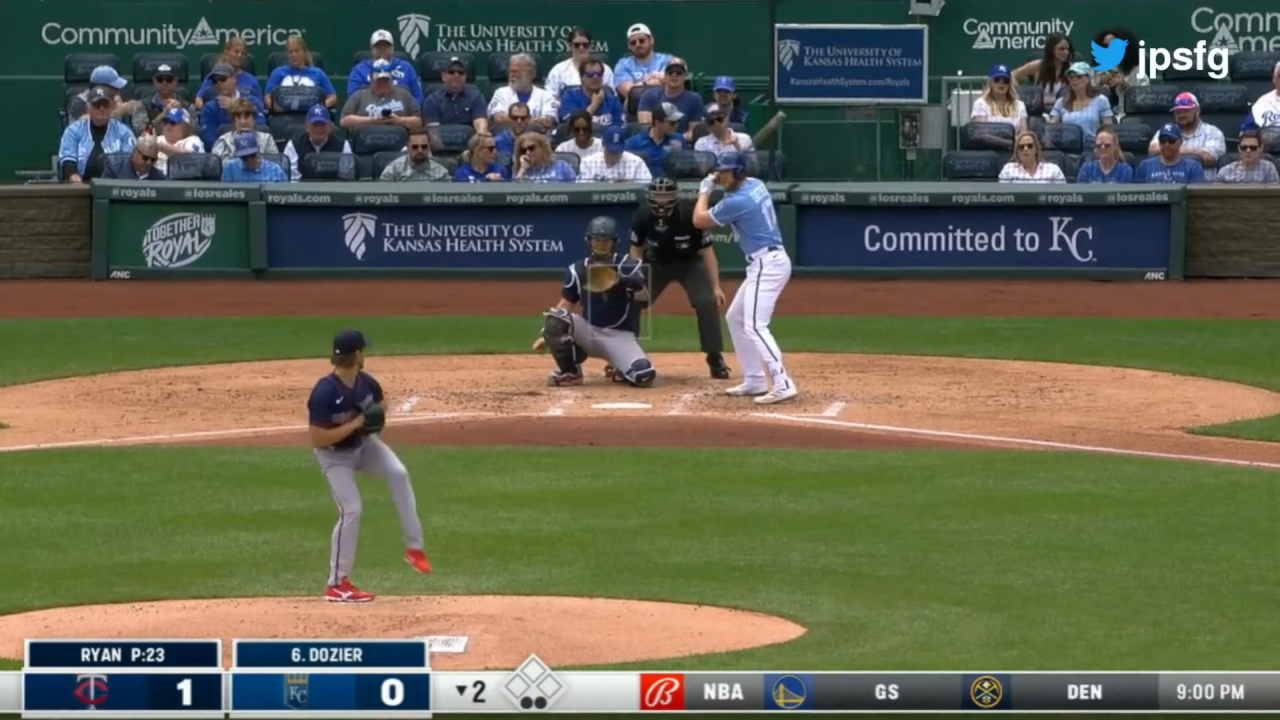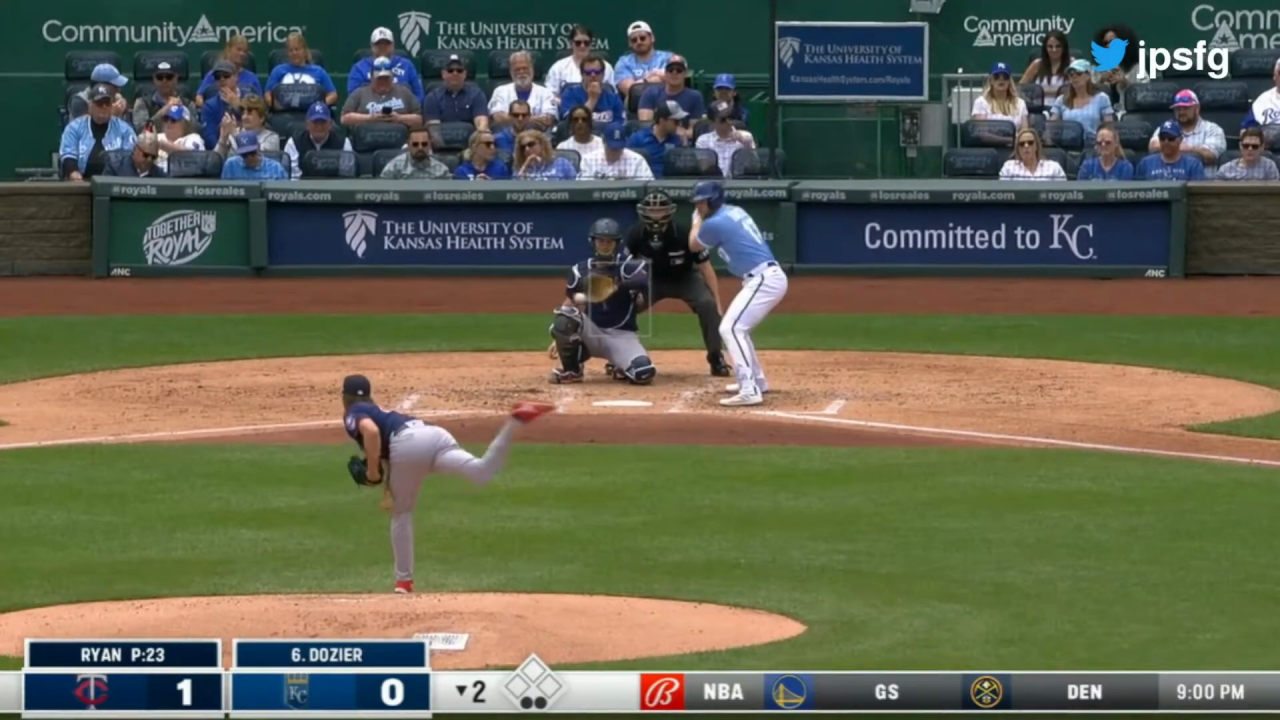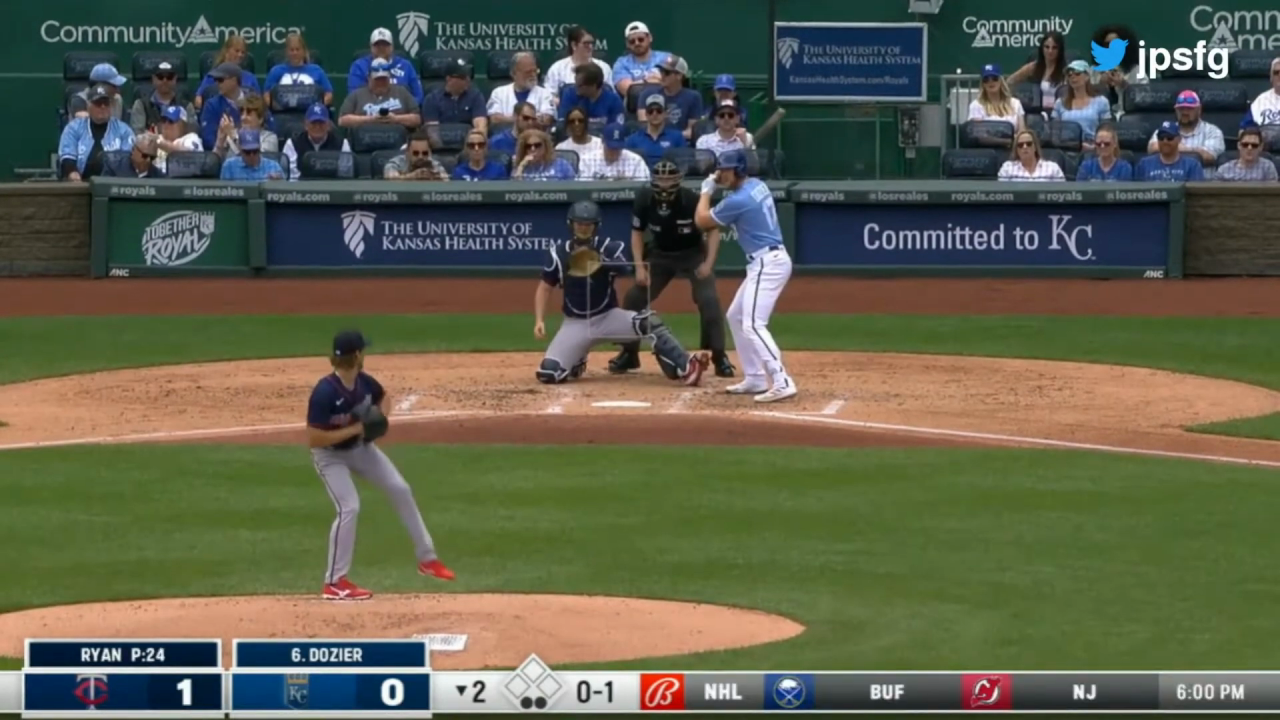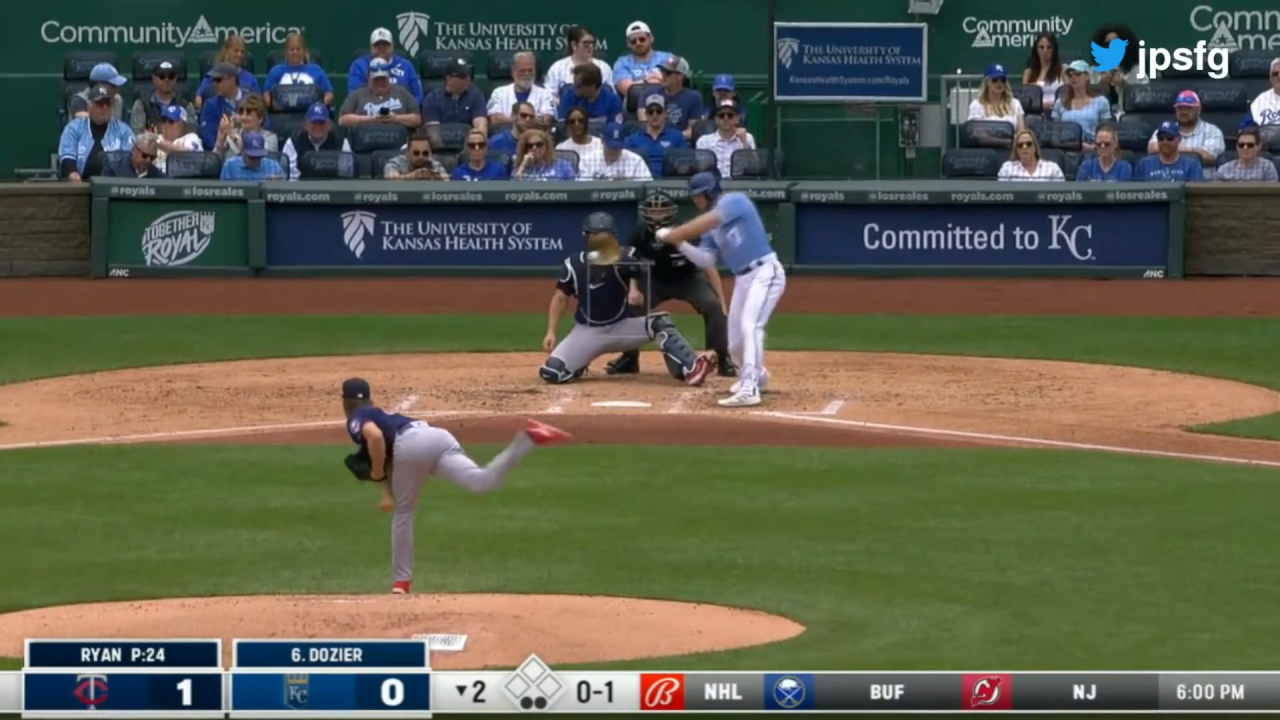
dt=1s
person 1, frame 1
left shoulder: (364, 381)
right shoulder: (323, 392)
left elbow: (381, 398)
right elbow: (315, 439)
left wrist: (375, 417)
right wrist: (356, 423)
left hip: (363, 442)
right hip: (334, 455)
left knee: (398, 473)
right knee: (352, 511)
left ankle: (414, 547)
right ankle: (338, 584)
person 1, frame 2
left shoulder: (354, 413)
right shoulder: (378, 411)
left elbow: (371, 431)
right elbow: (390, 465)
left wrist: (372, 472)
right wrist: (389, 496)
left hip: (407, 444)
right hip: (434, 435)
left knee: (400, 513)
right knee: (483, 471)
left ankle: (404, 579)
right ankle: (518, 418)
person 1, frame 3
left shoulder: (364, 382)
right shoulder: (324, 392)
left elbow: (383, 398)
right elbow: (312, 438)
left wrist: (378, 421)
right wrist: (354, 430)
left hip: (358, 446)
right hip: (328, 455)
left knee: (400, 491)
right knee: (349, 508)
left ankle: (427, 558)
right ankle: (335, 583)
person 1, frame 4
left shoulder: (356, 419)
right shoulder: (380, 415)
left elbow: (375, 436)
right elbow: (389, 463)
left wrist: (377, 472)
right wrist: (386, 495)
left hip: (410, 444)
right hip: (437, 437)
left knee: (402, 512)
right knee: (483, 481)
left ankle: (401, 579)
right ankle: (529, 437)
person 2, frame 1
left shoulder: (737, 201)
right shoulder: (756, 185)
left elbow: (699, 220)
left wrist: (704, 191)
right wrist: (718, 181)
left hip: (766, 265)
right hip: (772, 262)
left knee: (755, 326)
right knee: (736, 318)
left ankle: (783, 385)
right ankle: (755, 381)
person 2, frame 2
left shoulder: (714, 223)
right shoulder: (734, 210)
left elbow: (694, 246)
left wrist: (696, 223)
left hip: (764, 280)
right hip: (770, 278)
left knee: (730, 328)
right knee: (738, 326)
left ankle: (749, 390)
right ankle: (755, 380)
person 2, frame 3
left shoulder: (738, 200)
right shoulder: (757, 185)
left elbow: (702, 221)
left wrist: (706, 190)
right wrist: (719, 182)
left hip: (767, 264)
right hip: (771, 261)
left knee: (753, 324)
right knee: (736, 316)
left ankle: (782, 383)
right ankle: (756, 379)
person 2, frame 4
left shoulder: (735, 200)
right shoulder: (709, 229)
left elbow: (703, 226)
right elbow: (706, 261)
left wrist: (670, 234)
right wrist: (680, 244)
left hip: (767, 274)
right hip: (743, 279)
left knee: (750, 327)
right knee: (735, 340)
left ankle: (748, 391)
right ankle: (756, 375)
person 3, frame 1
left shoulder: (690, 216)
right shoulder: (642, 216)
left elbow: (707, 252)
right elbow: (636, 250)
left wrist: (716, 286)
left hip: (690, 264)
right hip: (656, 263)
left knee: (707, 302)
left ankle: (715, 358)
person 3, frame 2
left shoulder: (685, 233)
right shoulder: (635, 234)
left elbow: (705, 267)
left wrist: (717, 301)
left hip: (686, 278)
right hip: (652, 281)
left knee: (707, 305)
left ankle: (716, 357)
person 3, frame 3
left shoulder: (693, 200)
right shoulder: (644, 200)
left elbow: (713, 231)
right elbow: (637, 233)
left wrist: (709, 262)
right wrist: (640, 268)
left hip: (693, 254)
right hip: (660, 255)
left knee: (709, 300)
right knee: (634, 297)
left ankle: (719, 356)
right ankle: (629, 353)
person 3, frame 4
right shoulder: (639, 236)
left elbow: (708, 266)
left wrist: (722, 300)
left hip: (688, 279)
right hip: (655, 281)
left knee: (713, 306)
left ankle: (723, 358)
right ankle: (629, 357)
person 4, frame 1
left shoulder: (627, 264)
right shoulder: (577, 270)
left elbow: (640, 284)
right elbow: (564, 306)
left wrist: (618, 279)
right wrist: (548, 336)
left hip: (619, 335)
right hip: (588, 332)
left knee: (643, 376)
right knee: (555, 318)
left ankle: (620, 369)
right ankle: (570, 371)
person 4, frame 2
left shoulder: (629, 265)
right shoulder: (580, 271)
left elbow: (644, 282)
right elbow: (570, 306)
left wrist: (616, 284)
right wrist: (559, 339)
left hip: (621, 335)
right hip: (591, 333)
left knee: (643, 373)
right knee: (564, 316)
left ankle: (620, 367)
right ankle: (572, 370)
person 4, frame 3
left shoulder: (608, 247)
right shoulder: (558, 253)
left elbow: (624, 268)
right elbow: (544, 288)
left wrist: (601, 263)
right wrist: (539, 320)
left hip: (608, 317)
right hip: (575, 324)
left knee: (649, 323)
right knee: (548, 374)
left ankle: (685, 368)
right ankle: (575, 363)
person 4, frame 4
left shoulder: (621, 256)
right shoulder: (574, 264)
left elbow: (640, 271)
right elbow: (560, 298)
left wrist: (621, 263)
right wrist: (551, 332)
left hip: (622, 327)
right hip: (587, 332)
left knee: (660, 323)
right knee: (551, 372)
left ankle: (691, 368)
right ankle: (578, 366)
